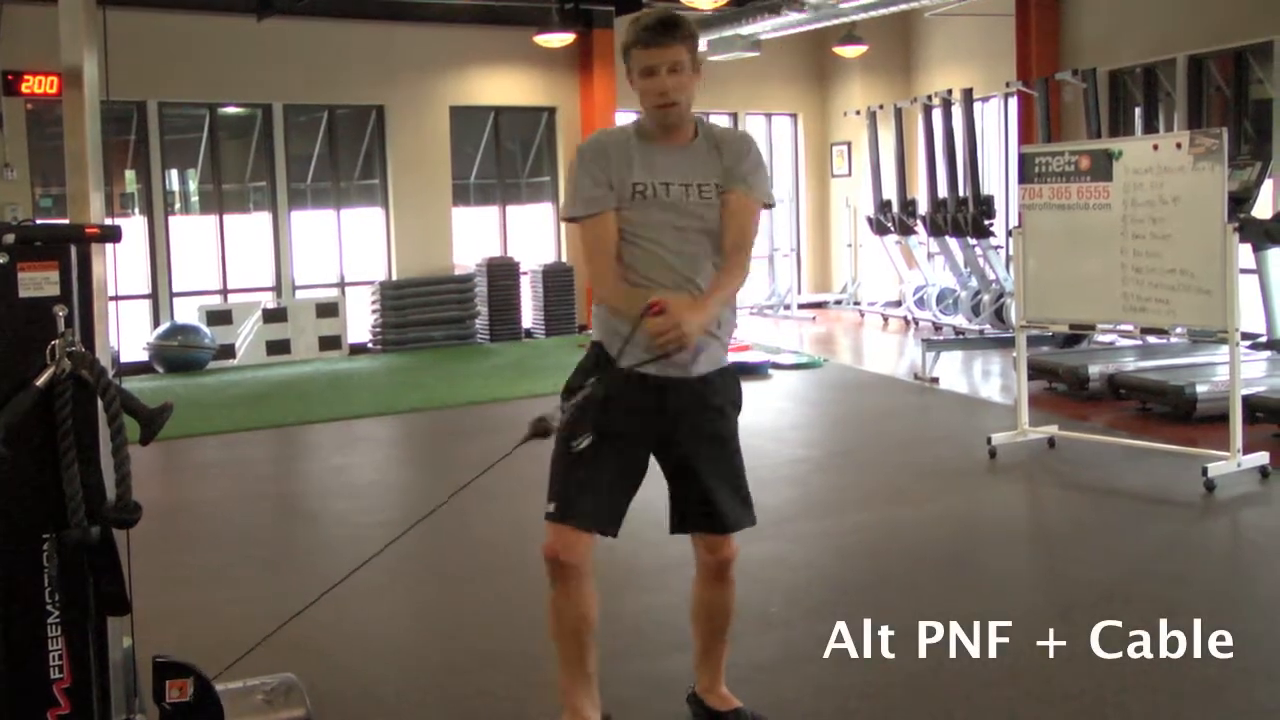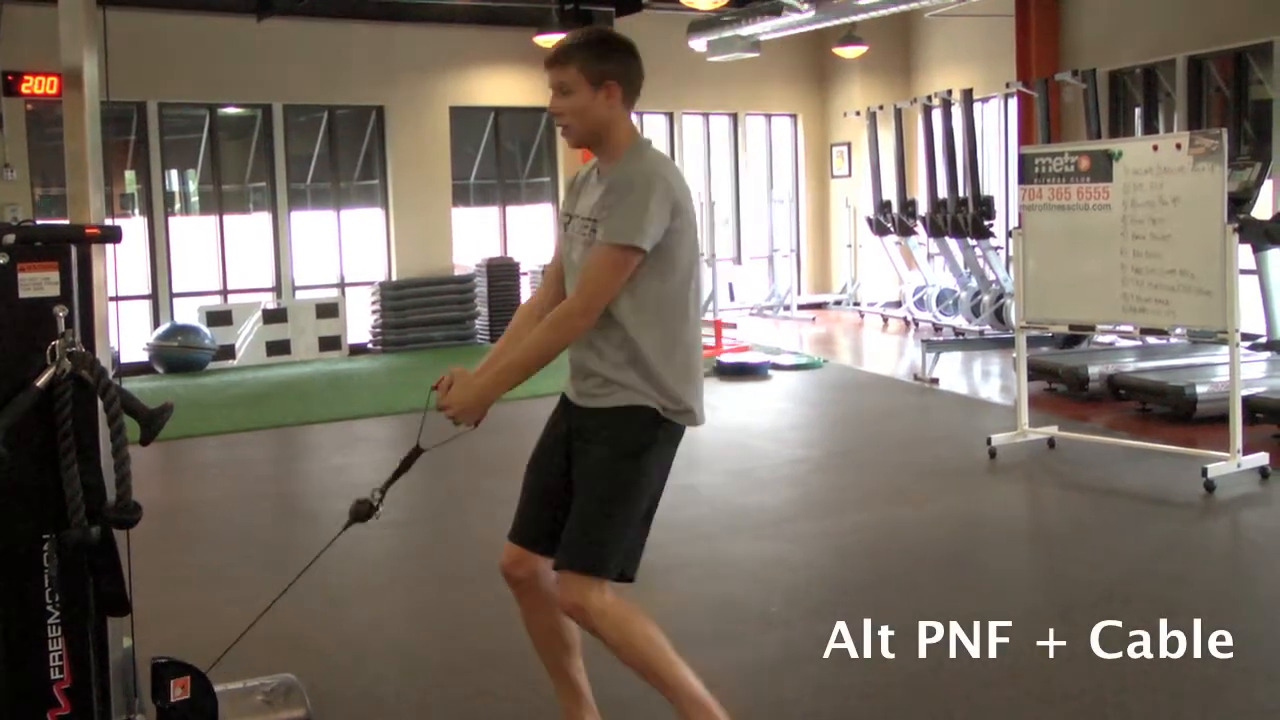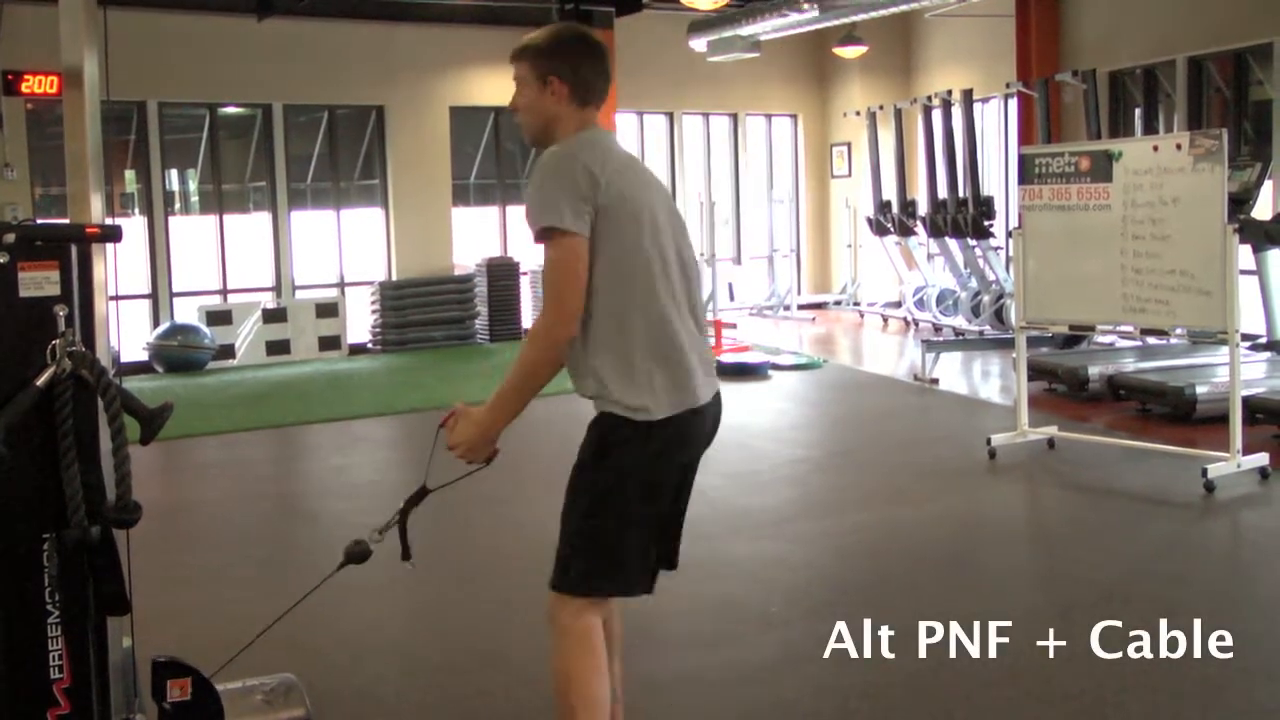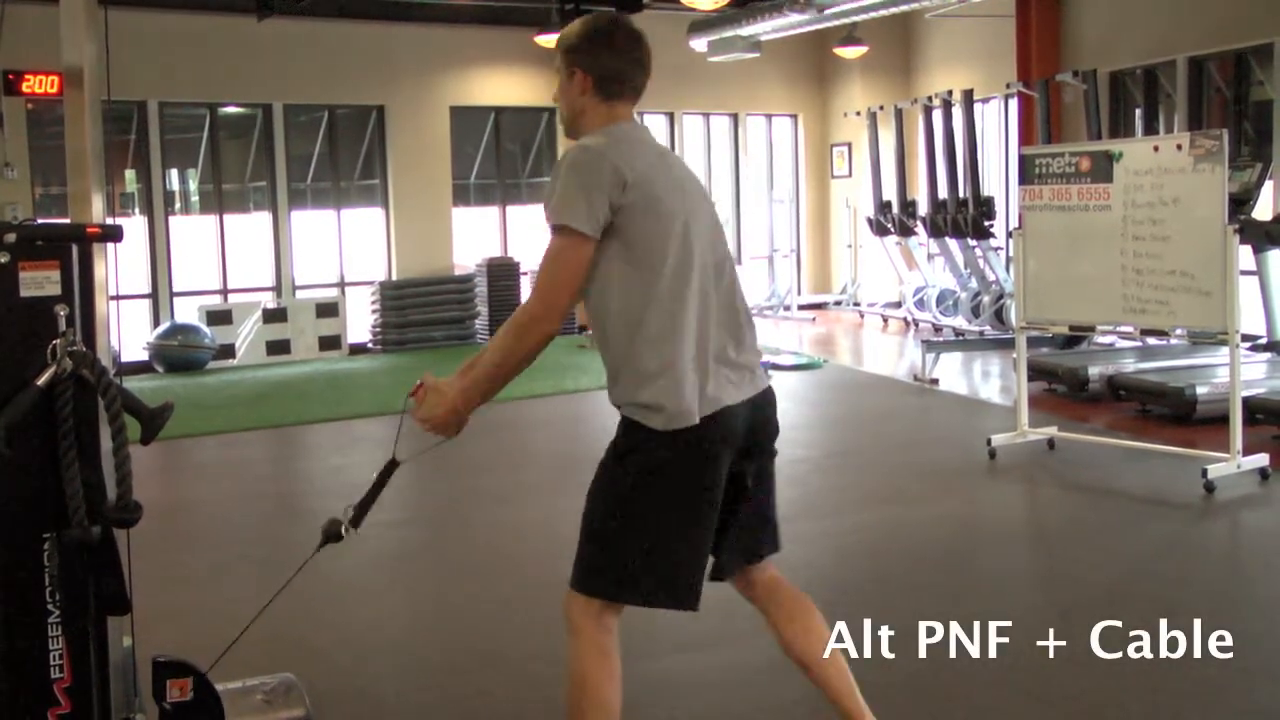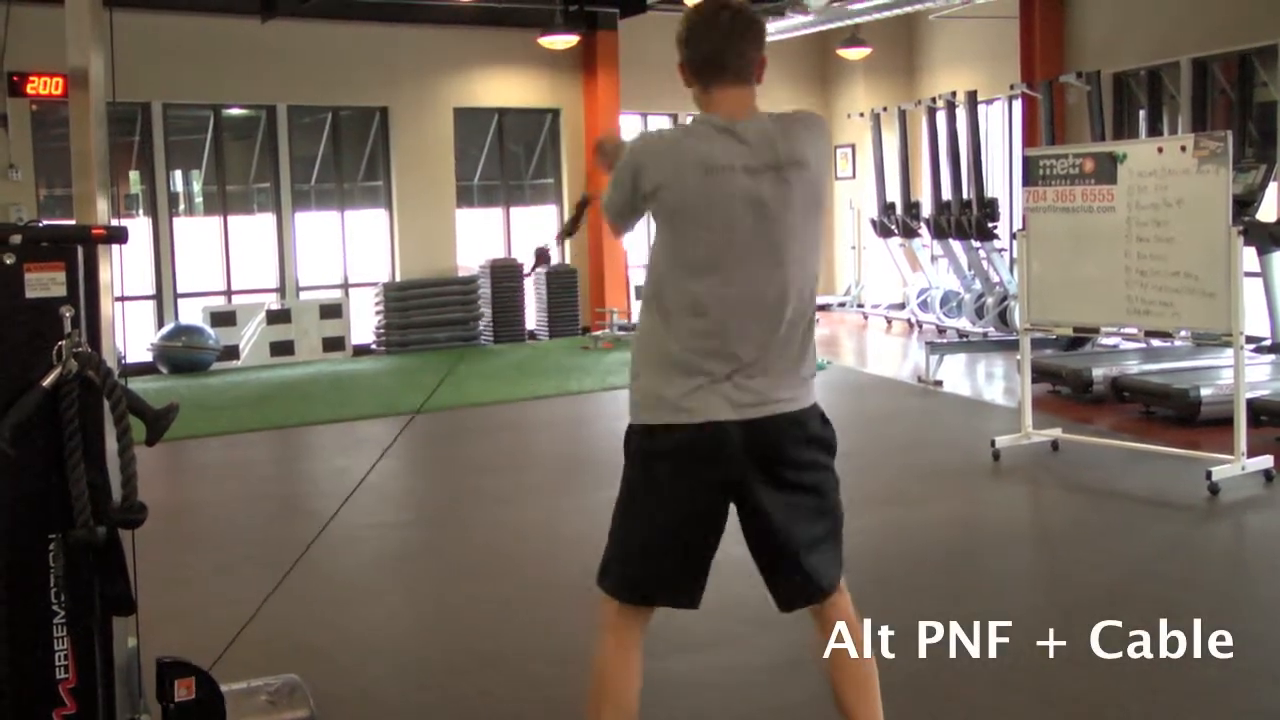
dt=0.3s
person 1, frame 1
left shoulder: (734, 152)
right shoulder: (597, 157)
left elbow: (737, 252)
right elbow: (601, 268)
left wrist: (705, 309)
right wrist: (649, 317)
left hip: (702, 379)
right hip: (620, 372)
left knee: (719, 552)
right knee: (566, 550)
person 1, frame 2
left shoulder: (648, 180)
right shoulder: (585, 183)
left elbow: (582, 310)
right elbow: (548, 298)
left wrist: (488, 389)
right wrist: (479, 374)
left hip: (639, 412)
right hip: (583, 403)
left knee: (582, 591)
right knee: (522, 566)
person 1, frame 3
left shoulder: (565, 166)
right shoulder: (618, 166)
left elbow: (560, 319)
left wrist: (491, 420)
right wrist: (498, 410)
left hip: (648, 412)
right hip: (687, 402)
left knee: (574, 605)
right knee: (594, 584)
person 1, frame 4
left shoulder: (592, 160)
right shoulder: (661, 160)
left elbow: (547, 311)
right elbow: (596, 299)
left wrist: (462, 396)
right wrist: (476, 372)
left hip: (673, 420)
right hip: (746, 402)
left knee: (590, 608)
right knee: (756, 573)
person 1, frame 5
left shoulder: (652, 160)
right shoulder: (807, 140)
left elbow: (617, 221)
left hip: (680, 425)
right hip: (787, 419)
left knee: (623, 615)
right knee: (831, 603)
